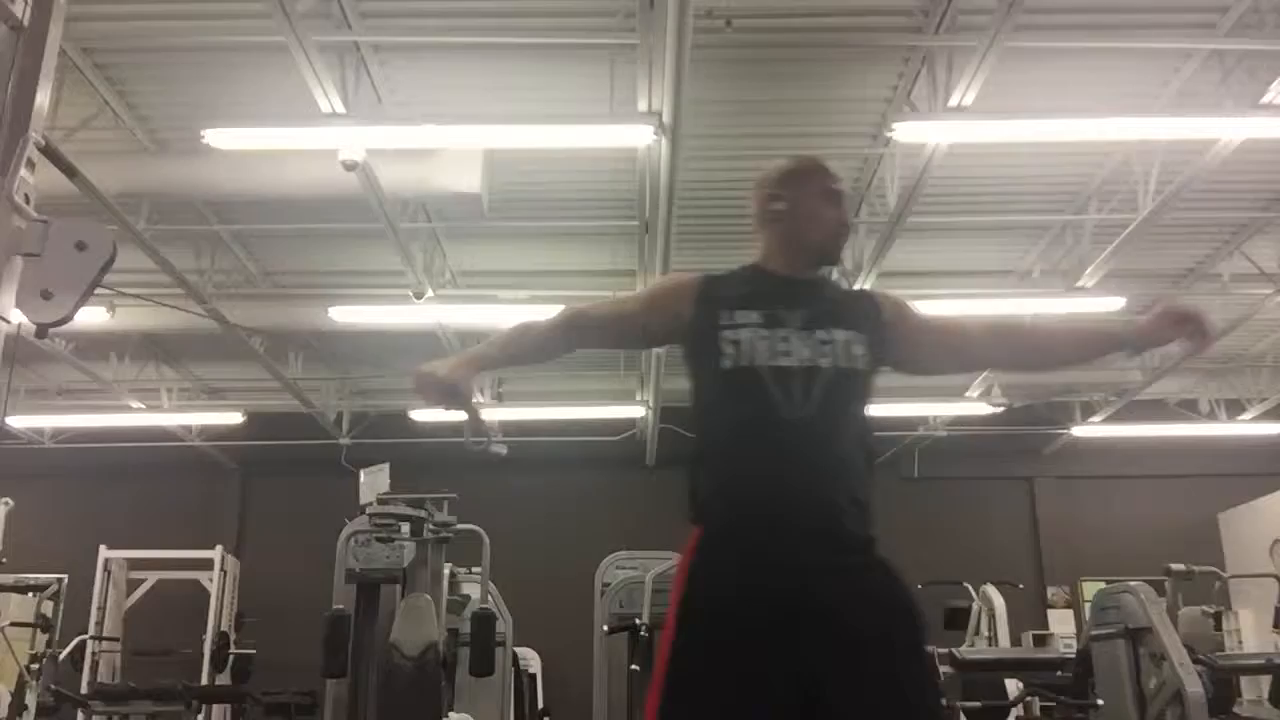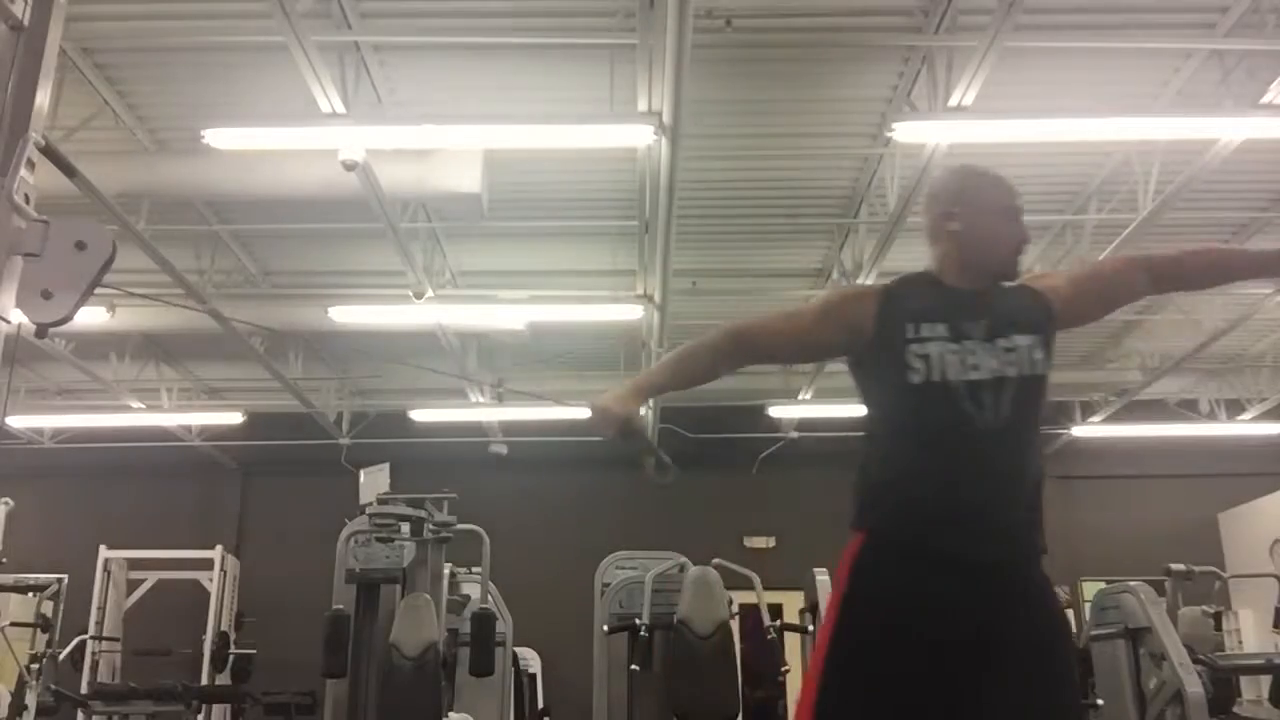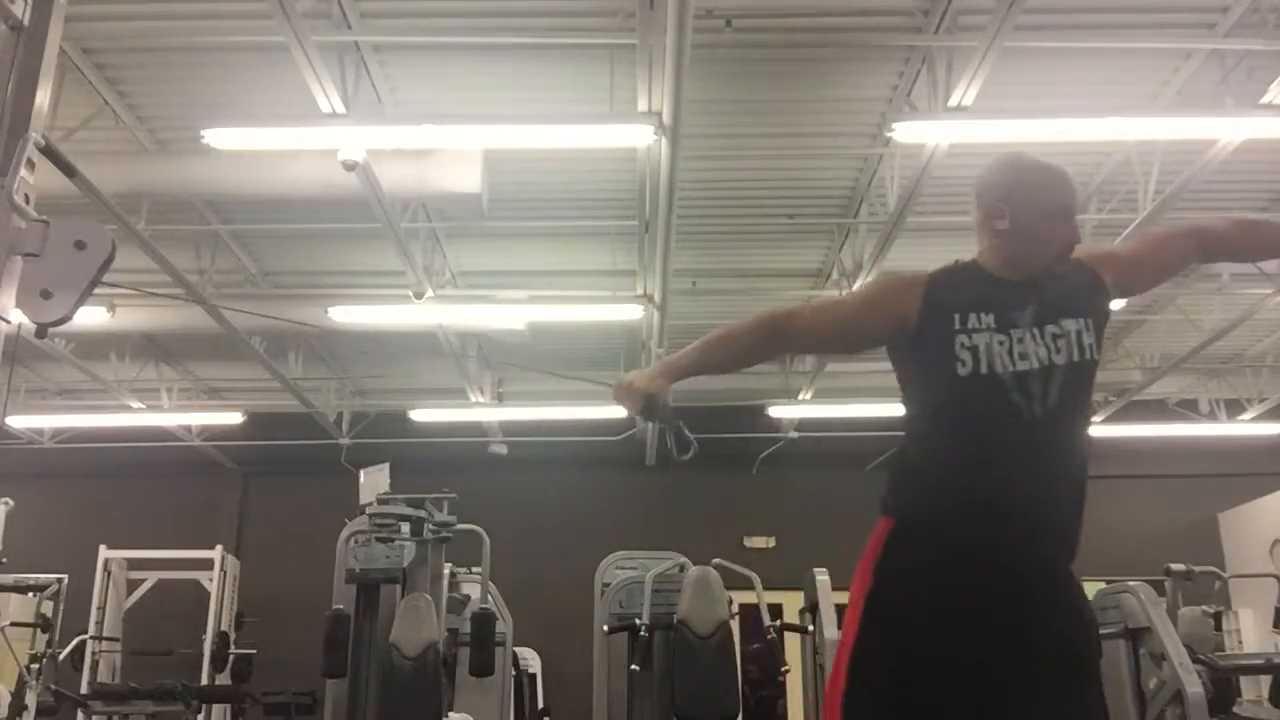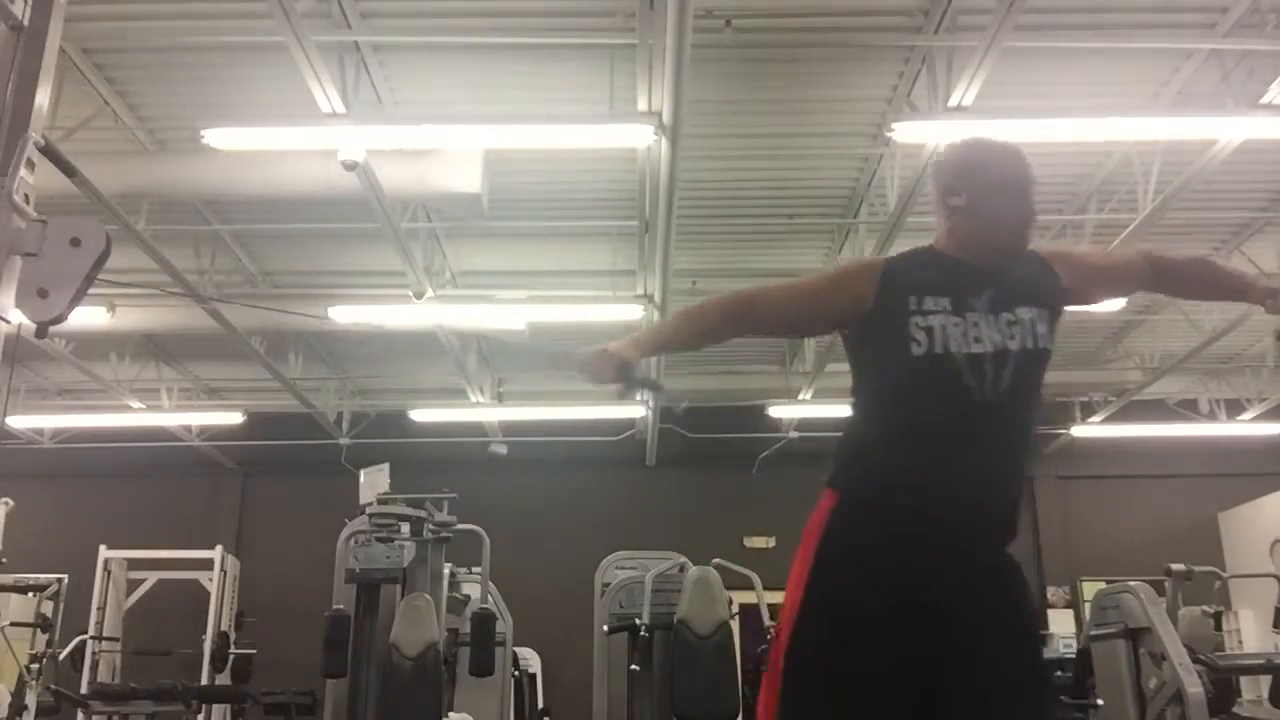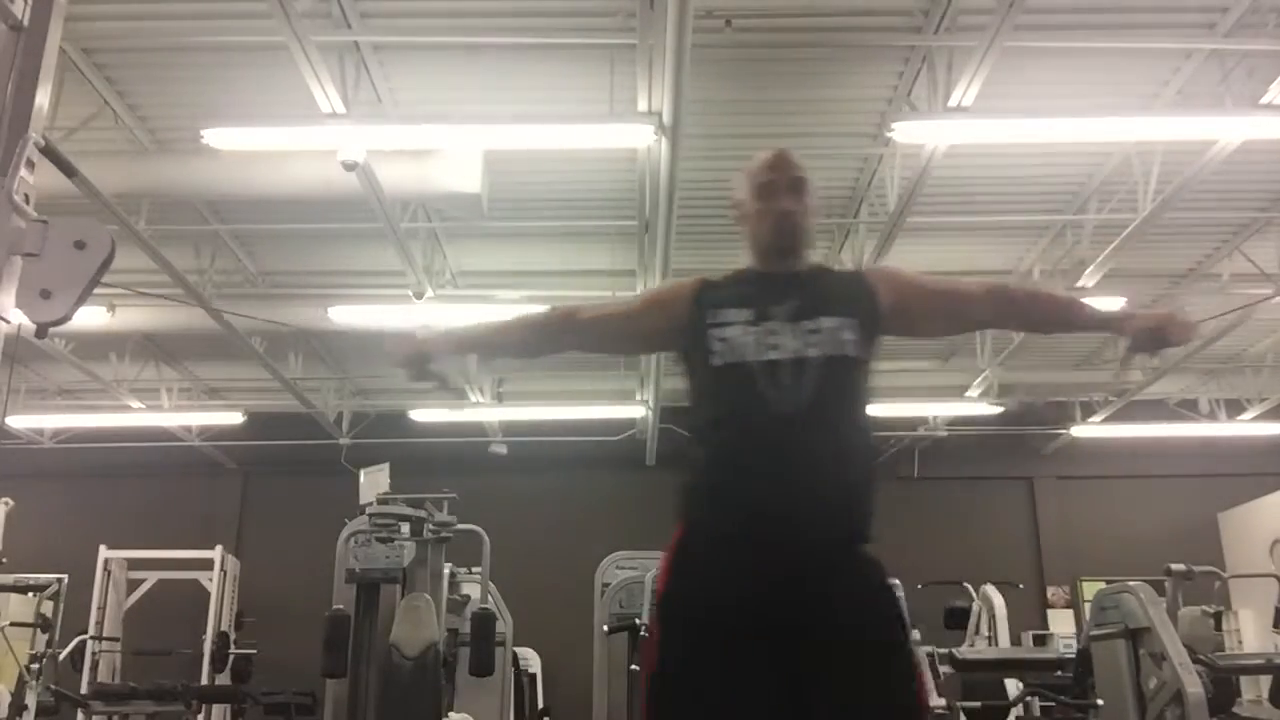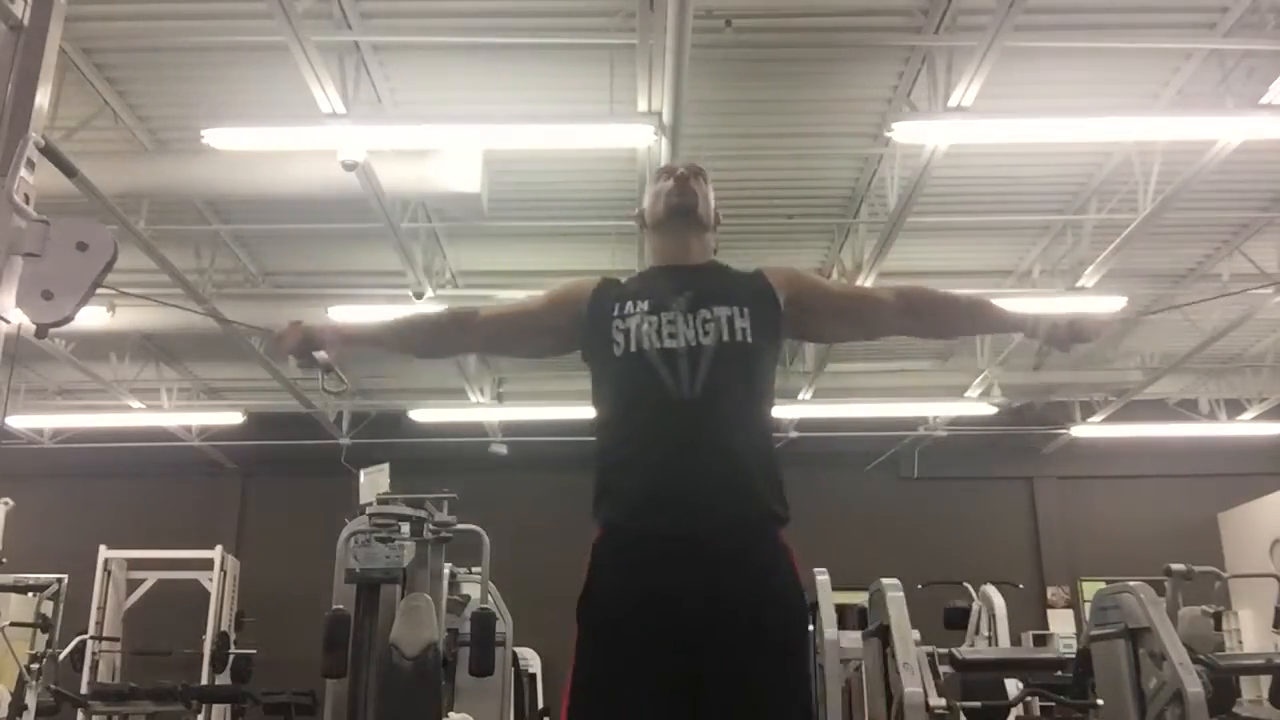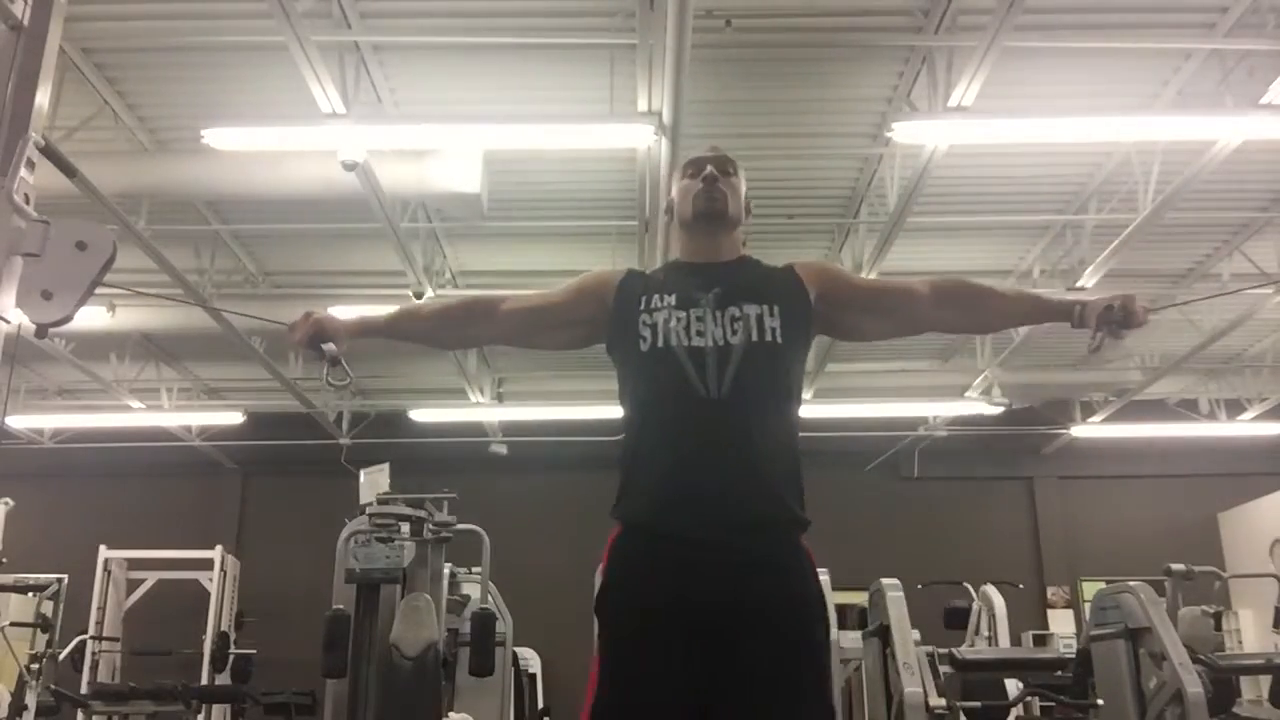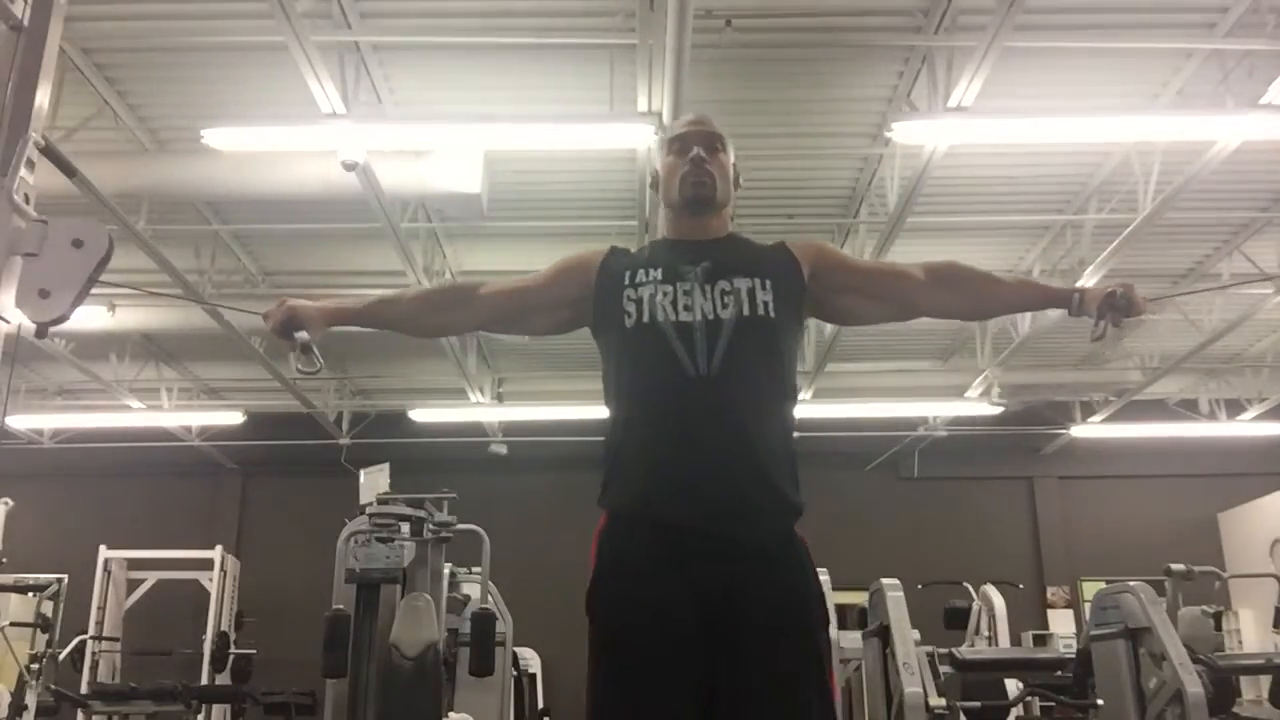
dt=0.5s
person 1, frame 1
left shoulder: (870, 315)
right shoulder: (701, 302)
left elbow: (990, 343)
right elbow: (580, 325)
left wrist: (1139, 332)
right wrist: (467, 361)
left hip: (845, 565)
right hip: (734, 566)
person 1, frame 2
left shoulder: (1037, 307)
right shoulder: (874, 312)
left elbow: (1148, 272)
right elbow: (745, 340)
right wrist: (636, 391)
left hip: (1008, 578)
right hip: (897, 572)
person 1, frame 3
left shoulder: (1090, 282)
right shoulder: (921, 300)
left elbow: (1202, 239)
right elbow: (787, 327)
right wrist: (666, 371)
left hip: (1039, 572)
right hip: (924, 564)
person 1, frame 4
left shoulder: (1046, 277)
right shoulder: (878, 285)
left elbow: (1154, 268)
right elbow: (748, 308)
right wrist: (637, 346)
left hip: (979, 554)
right hip: (867, 544)
person 1, frame 5
left shoulder: (865, 295)
right shoulder: (694, 306)
left elbow: (991, 300)
right elbow: (573, 324)
left wrist: (1118, 321)
right wrist: (453, 340)
left hip: (834, 566)
right hip: (721, 565)
person 1, frame 6
left shoulder: (770, 293)
right shoulder: (595, 304)
left elbow: (894, 307)
right elbow: (474, 325)
left wrist: (1025, 321)
right wrist: (345, 334)
left hip: (747, 559)
right hip: (634, 562)
person 1, frame 7
left shoulder: (799, 289)
right shoulder: (619, 295)
left elbow: (930, 301)
right elbow: (493, 316)
left wrist: (1070, 307)
right wrist: (359, 324)
left hip: (767, 562)
right hip: (654, 560)
person 1, frame 8
left shoulder: (793, 268)
right shoulder: (605, 275)
left elbow: (927, 287)
right elbow: (475, 303)
left wrist: (1068, 295)
right wrist: (336, 312)
left hip: (765, 552)
right hip: (645, 552)
